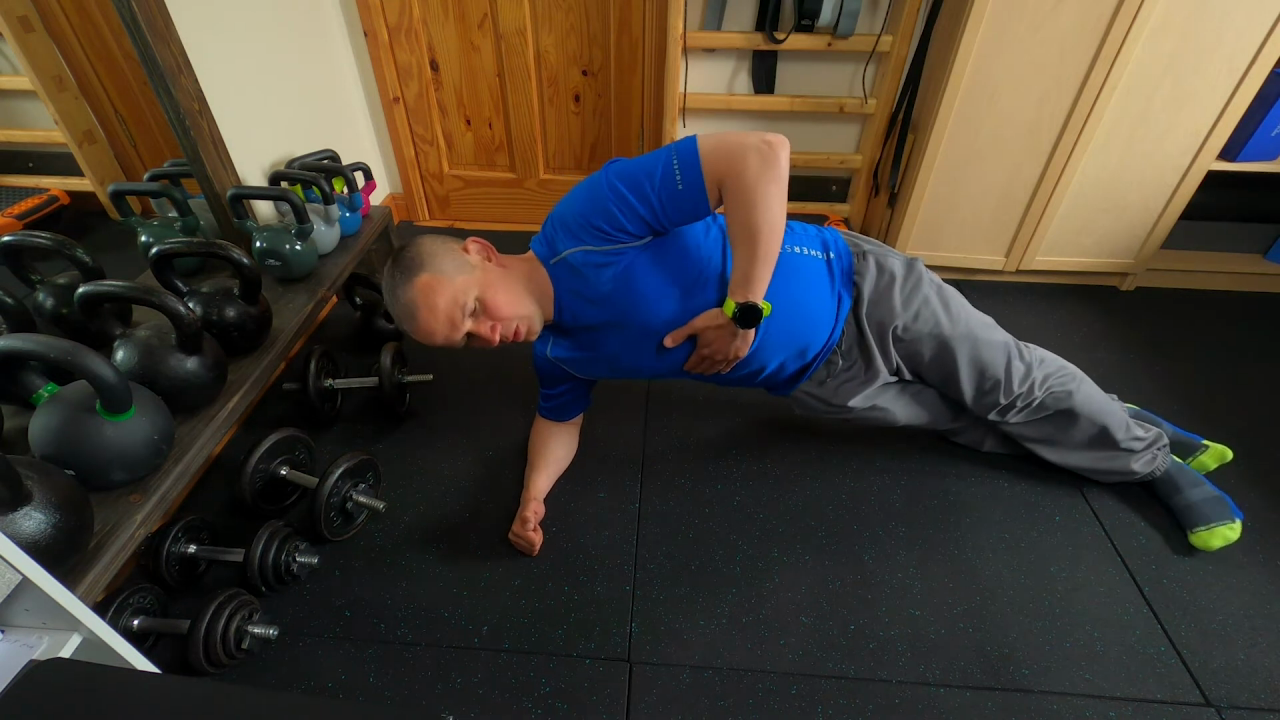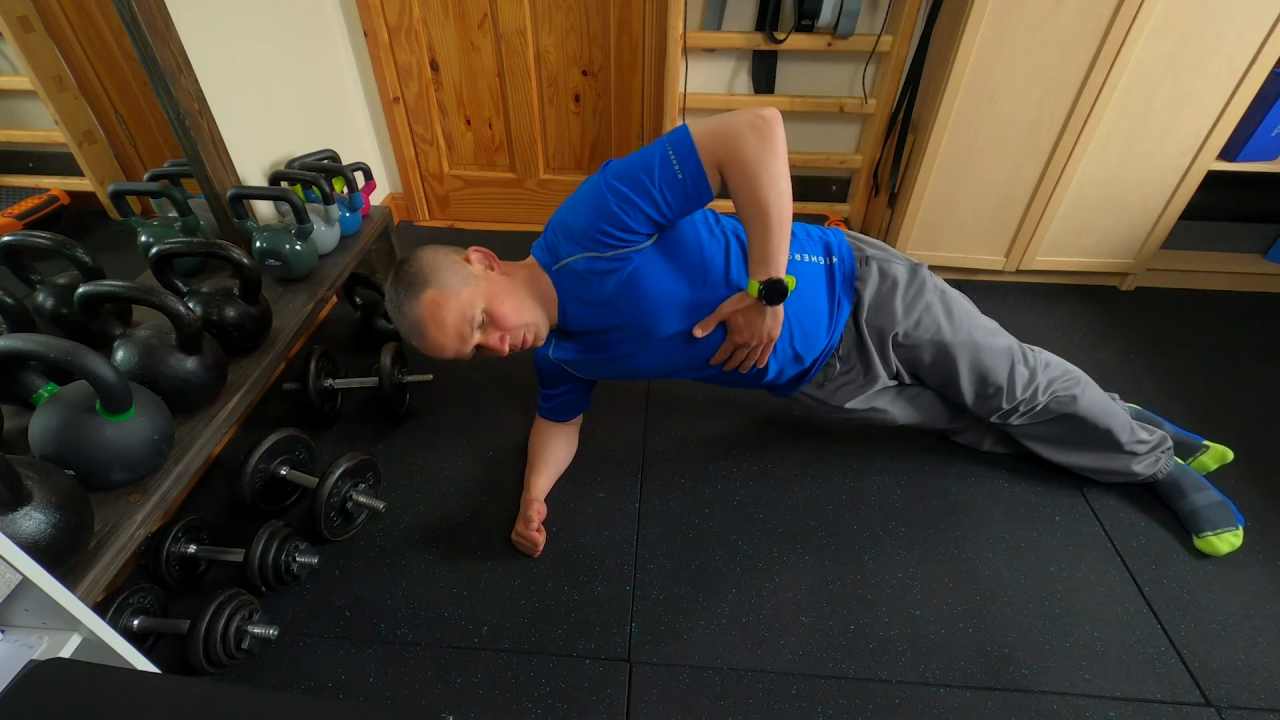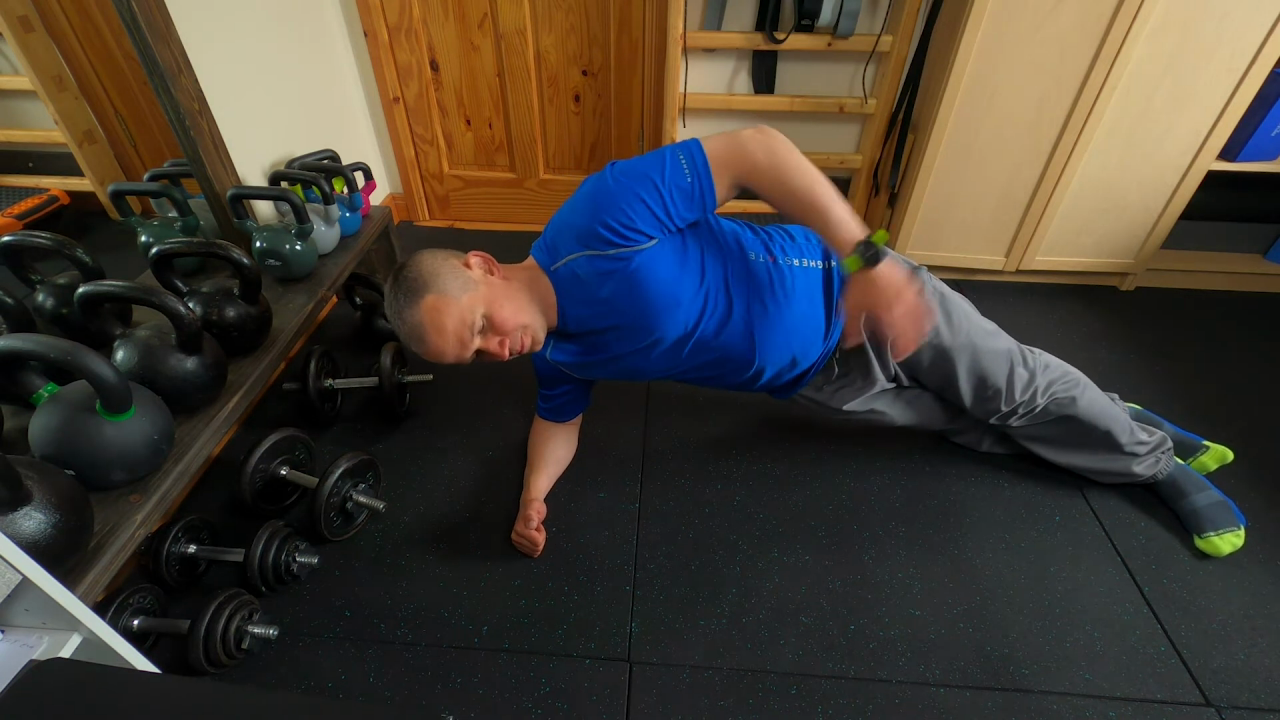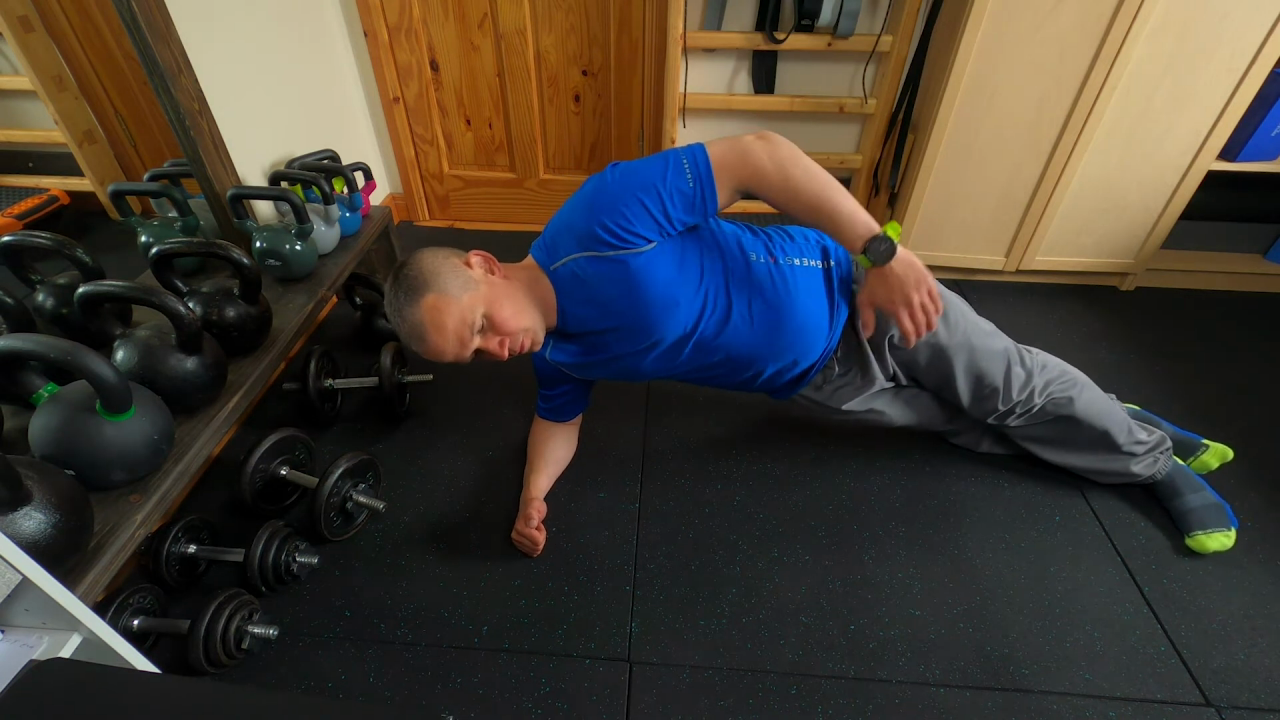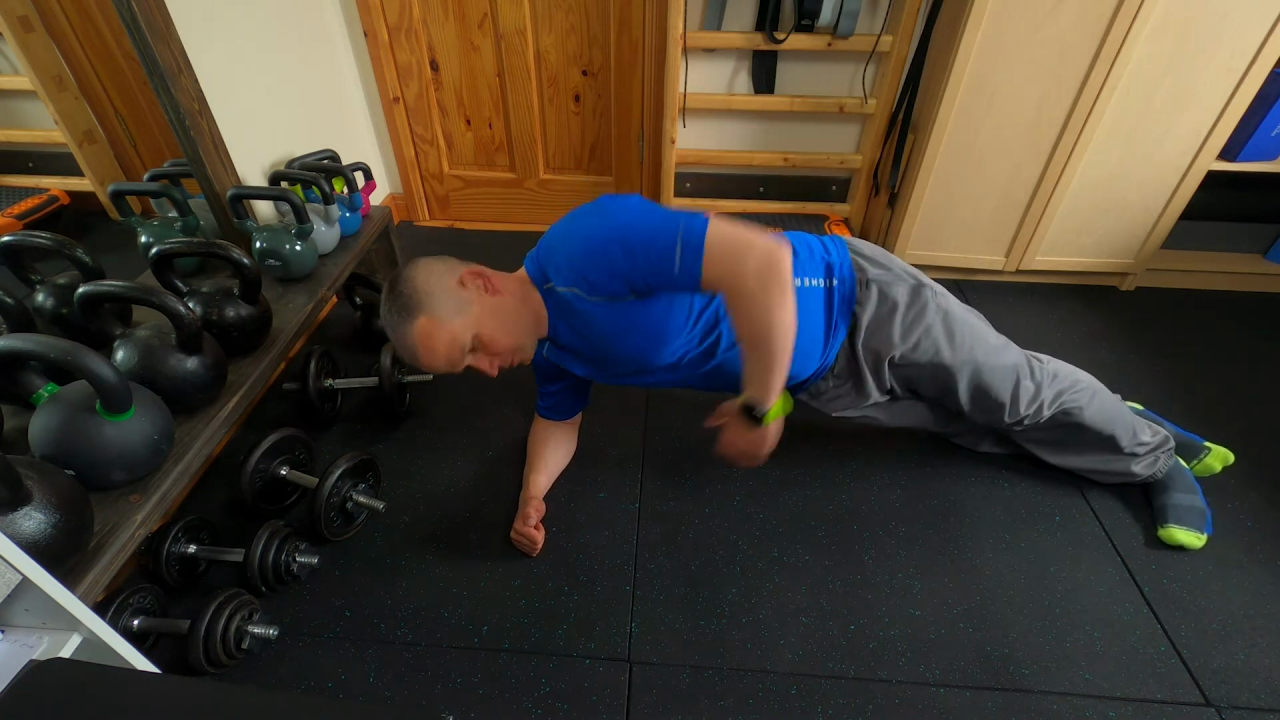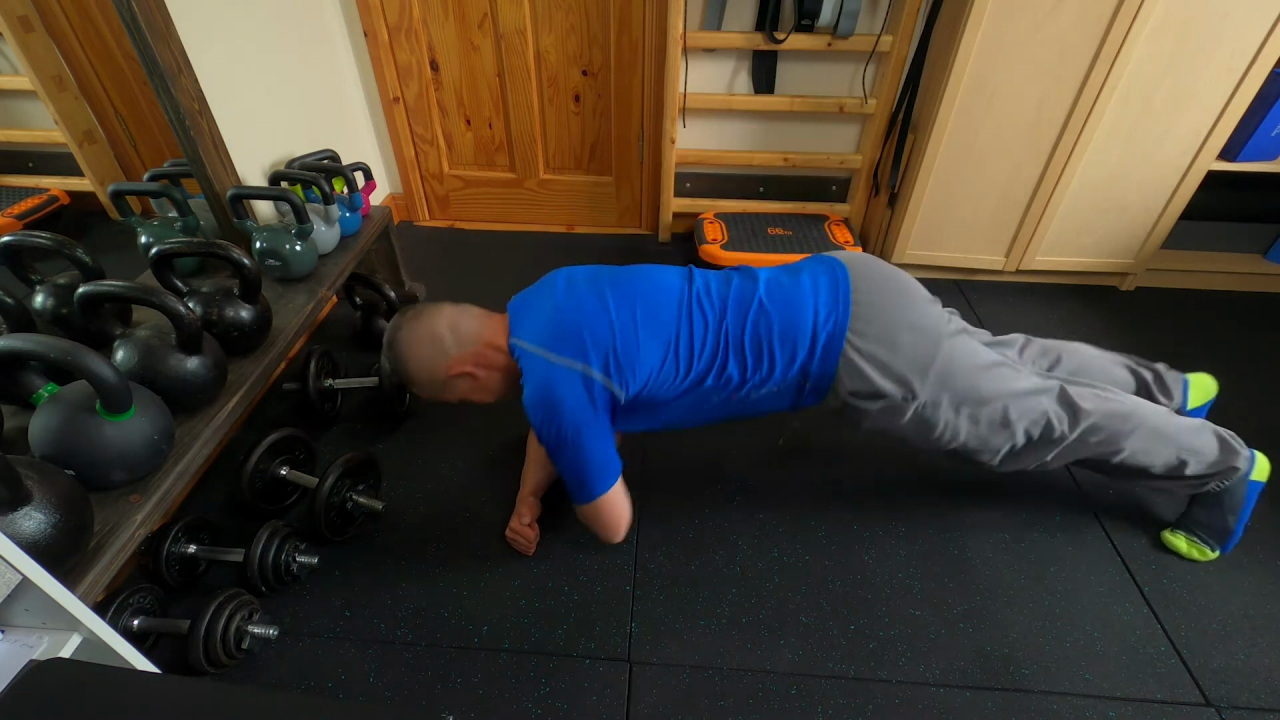
dt=0.4s
person 1, frame 1
left shoulder: (592, 218)
right shoulder: (553, 347)
left elbow: (761, 155)
right elbow: (559, 417)
left wrist: (744, 311)
right wrist: (533, 496)
left hip: (857, 294)
right hip: (820, 379)
left knee: (1014, 386)
right knee: (974, 426)
left ankle: (1144, 443)
right ankle: (1136, 454)
person 1, frame 2
left shoulder: (594, 224)
right shoulder: (554, 347)
left elbow: (756, 133)
right elbow: (559, 418)
left wrist: (768, 291)
right wrist: (534, 496)
left hip: (856, 295)
right hip: (823, 376)
left knee: (1015, 385)
right knee: (979, 427)
left ankle: (1151, 448)
right ankle: (1142, 458)
person 1, frame 3
left shoulder: (600, 220)
right shoulder: (554, 350)
left elbow: (756, 151)
right elbow: (558, 419)
left wrist: (866, 255)
right wrist: (533, 497)
left hip: (852, 296)
right hip: (826, 372)
left knee: (1015, 387)
right knee: (978, 428)
left ankle: (1153, 449)
right ankle: (1141, 449)
person 1, frame 4
left shoulder: (600, 219)
right shoulder: (553, 347)
left elbow: (757, 157)
right elbow: (558, 419)
left wrist: (879, 249)
right wrist: (533, 496)
left hip: (842, 295)
right hip: (820, 373)
left knee: (1013, 387)
right knee: (975, 428)
left ankle: (1150, 449)
right ankle: (1130, 443)
person 1, frame 5
left shoulder: (585, 249)
right shoulder: (552, 344)
left elbow: (760, 261)
right elbow: (557, 418)
left wrist: (758, 412)
right wrist: (532, 497)
left hip: (858, 304)
right hip: (826, 376)
left knee: (1018, 392)
right knee: (977, 425)
left ankle: (1151, 447)
right ankle: (1130, 446)
person 1, frame 6
left shoulder: (547, 377)
right shoulder: (543, 303)
left elbow: (613, 522)
left wrist: (564, 479)
right wrist: (527, 501)
left hip: (864, 346)
right hip: (839, 289)
left knee: (1033, 424)
right knee: (1003, 362)
left ankle: (1218, 465)
right ankle: (1158, 389)
